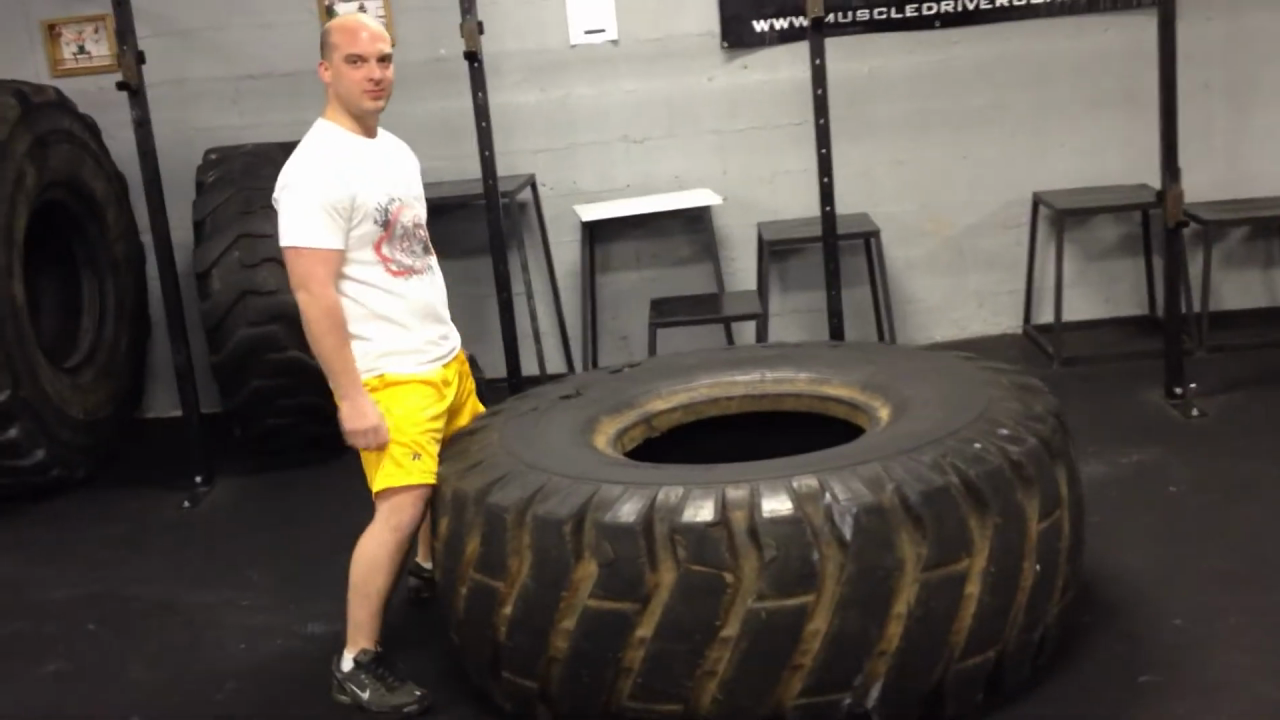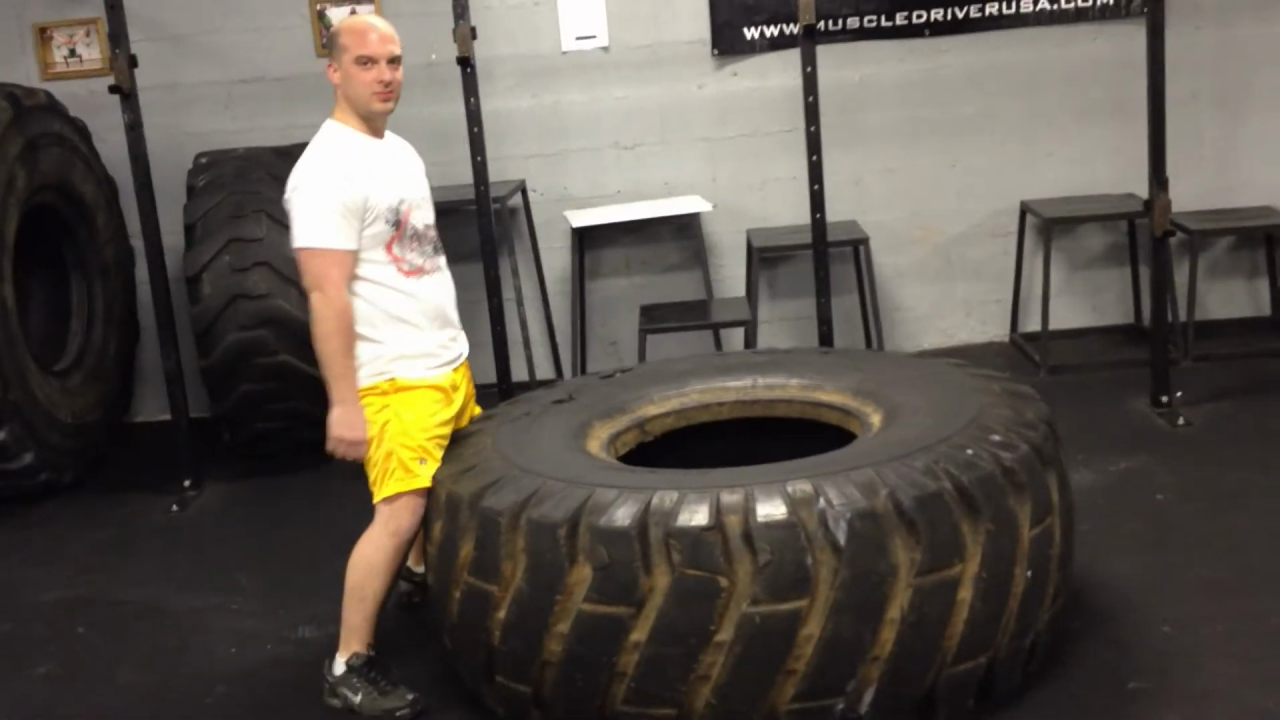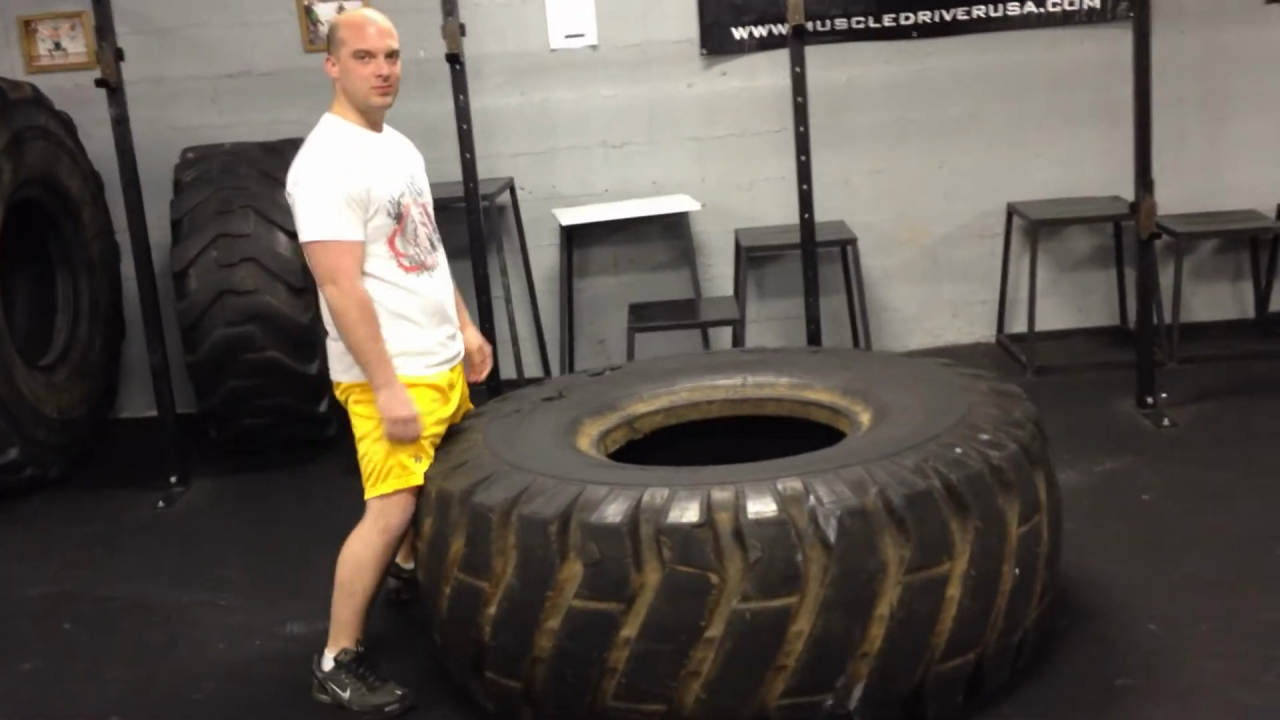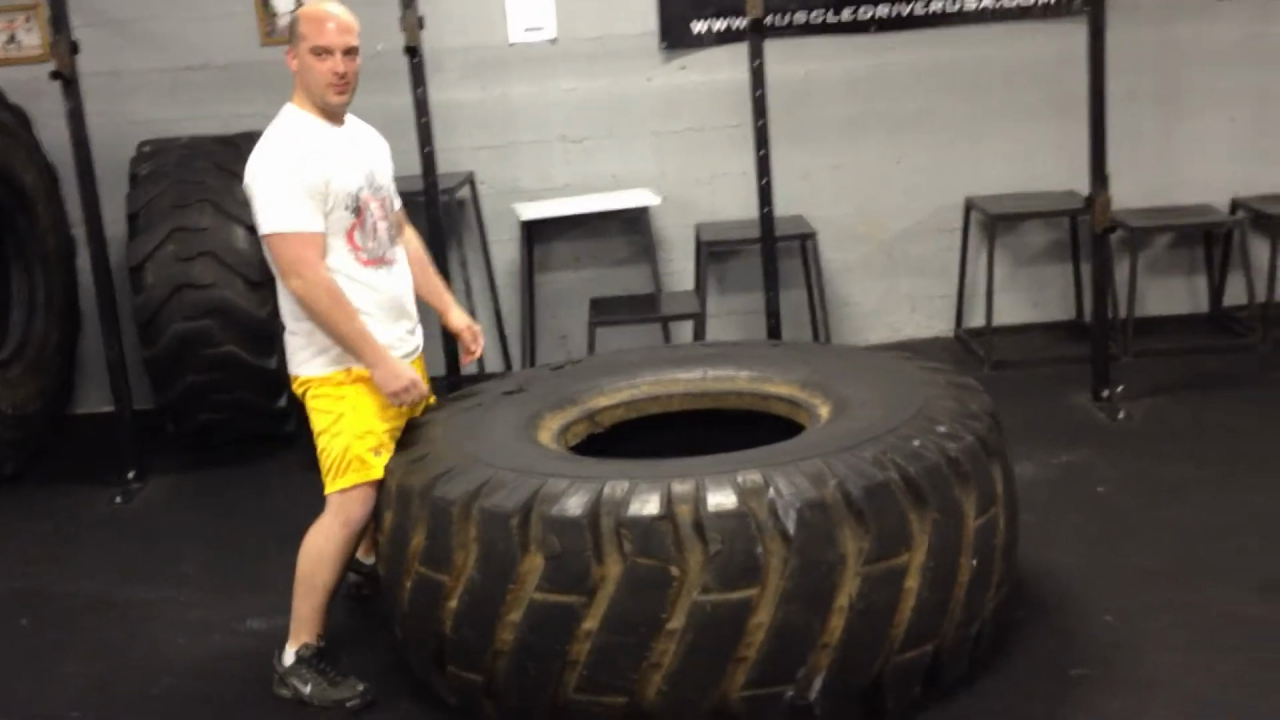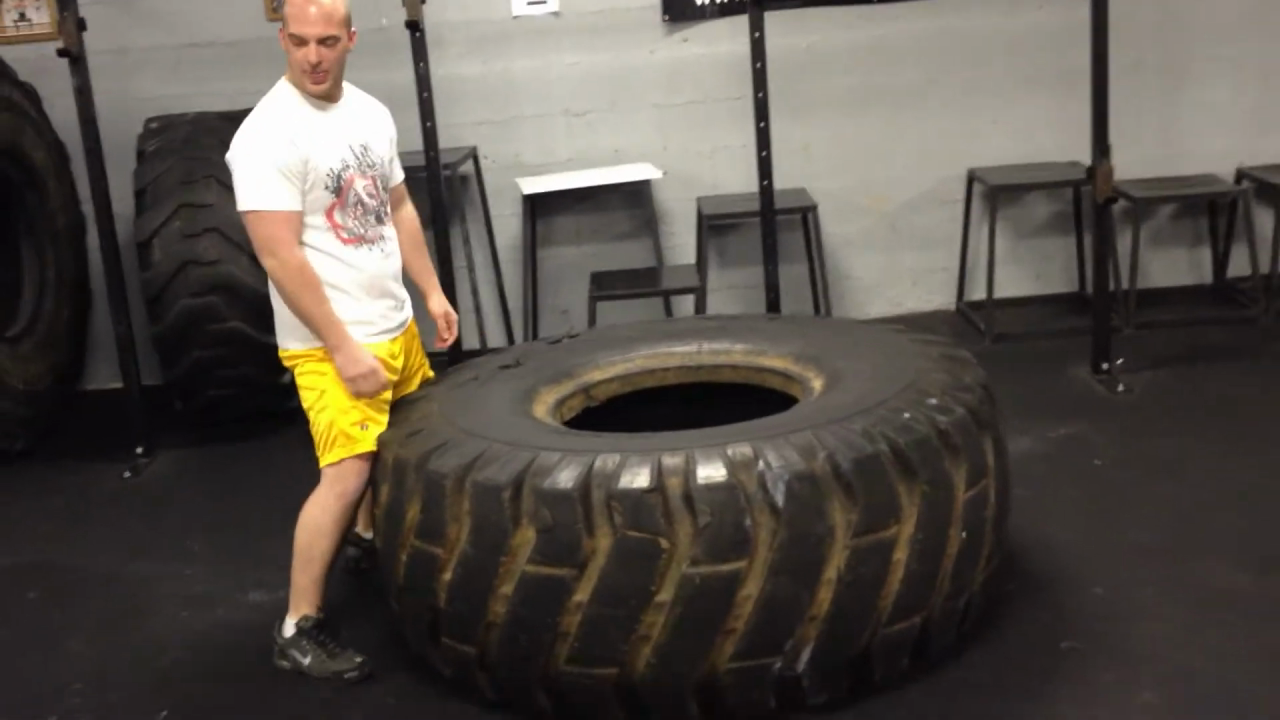
dt=0.2s
person 1, frame 1
left shoulder: (396, 152)
right shoulder: (317, 171)
right elbow: (315, 295)
left wrist: (451, 337)
right wrist: (353, 396)
left hip: (442, 354)
right hip: (386, 373)
right knee: (401, 507)
left ankle: (432, 567)
right ankle: (357, 662)
person 1, frame 2
left shoulder: (400, 152)
right shoulder: (328, 171)
right elbow: (327, 296)
right wrist: (344, 402)
left hip: (447, 357)
right hip: (396, 376)
right knee: (401, 511)
left ankle: (422, 571)
person 1, frame 3
left shoulder: (398, 147)
right shoulder: (329, 163)
right elbow: (342, 287)
left wrist: (464, 326)
right wrist: (386, 387)
left hip: (442, 357)
right hip: (394, 371)
right knee: (392, 508)
left ankle: (409, 569)
right ankle: (338, 662)
person 1, frame 4
left shoulder: (366, 138)
right shoulder: (287, 155)
right elbow: (306, 278)
left wrist: (450, 310)
right wrist: (377, 363)
left hip: (401, 348)
right hip: (345, 365)
right knee: (352, 502)
left ankle: (369, 564)
right ankle: (299, 657)
person 1, frame 5
left shoulder: (370, 112)
right shoulder: (269, 134)
right elbow: (280, 255)
left wrist: (431, 293)
right wrist: (342, 346)
left hip: (393, 324)
right hip: (330, 341)
right knee: (346, 473)
left ankle: (370, 537)
right ankle: (298, 629)
